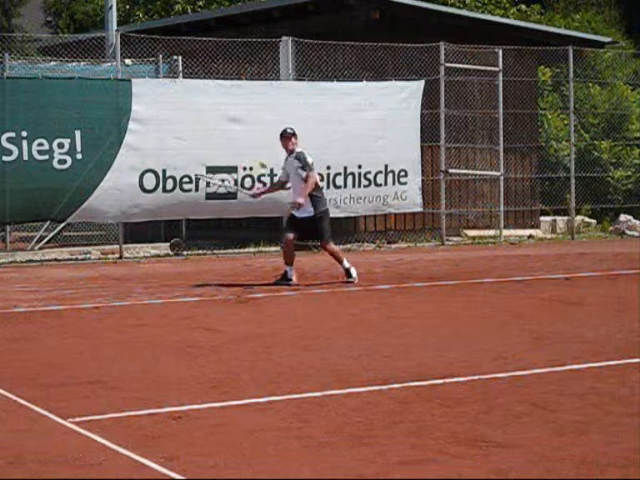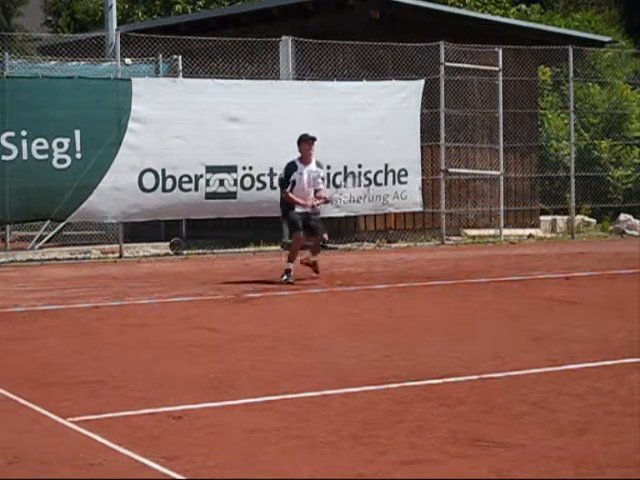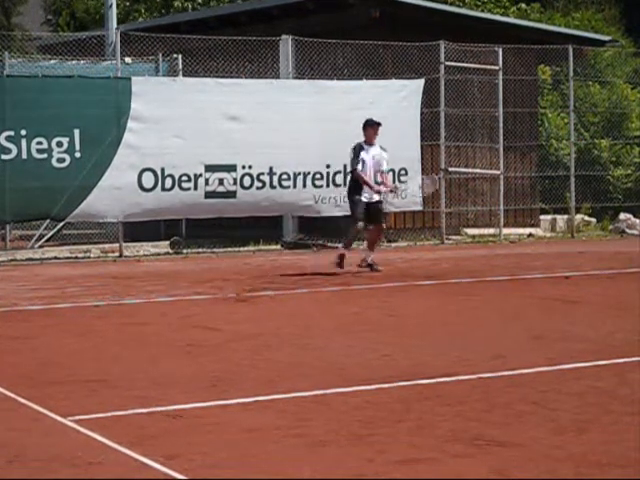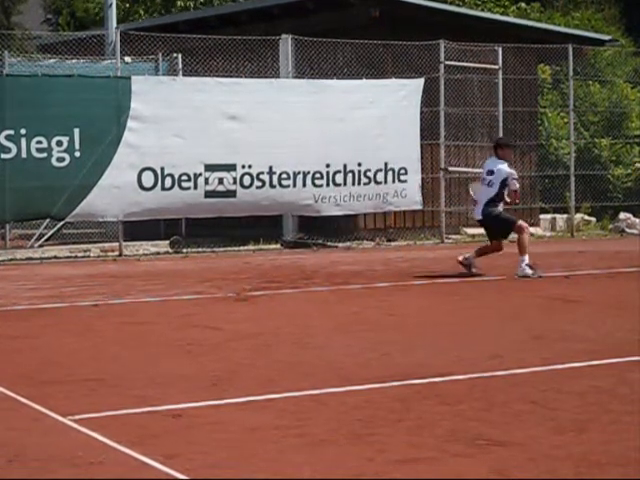
dt=1s
person 1, frame 1
left shoulder: (301, 156)
right shoulder: (288, 161)
left elbow: (312, 178)
right elbow: (281, 183)
left wrist: (302, 197)
right wrist: (262, 191)
left hip: (317, 210)
right hip: (299, 211)
left knee: (326, 245)
right knee: (288, 239)
left ankle: (348, 269)
right ankle: (288, 275)
person 1, frame 2
left shoulder: (317, 167)
right shoulder: (291, 167)
left elbow: (318, 189)
right elbow: (285, 194)
left wrist: (322, 197)
right wrist: (304, 203)
left hip: (309, 208)
right hip: (290, 208)
left knee: (322, 238)
right knee: (299, 237)
left ankle: (311, 259)
right ankle: (288, 271)
person 1, frame 3
left shoulder: (382, 152)
right shoulder: (357, 149)
left elbow: (382, 172)
right elbow: (357, 173)
left wrist: (388, 184)
right wrist: (373, 187)
left hip: (374, 197)
right hip: (357, 195)
left knee: (379, 227)
right knee: (358, 226)
left ankle: (367, 259)
right ankle: (343, 253)
person 1, frame 4
left shoulder: (489, 163)
right shoulder: (508, 172)
right elbow: (515, 194)
right wrist: (513, 201)
left hip: (481, 213)
right hip: (489, 213)
left knee: (497, 245)
right knee: (523, 228)
left ankle: (467, 259)
right ankle: (524, 266)
